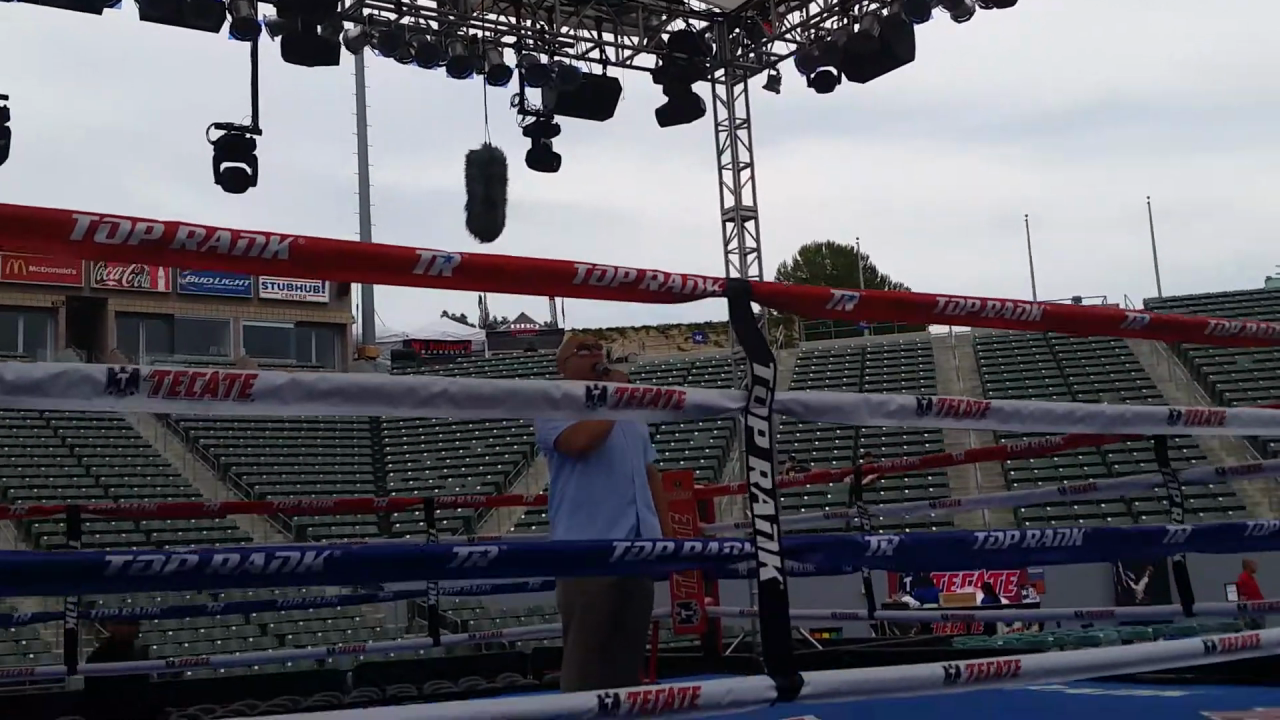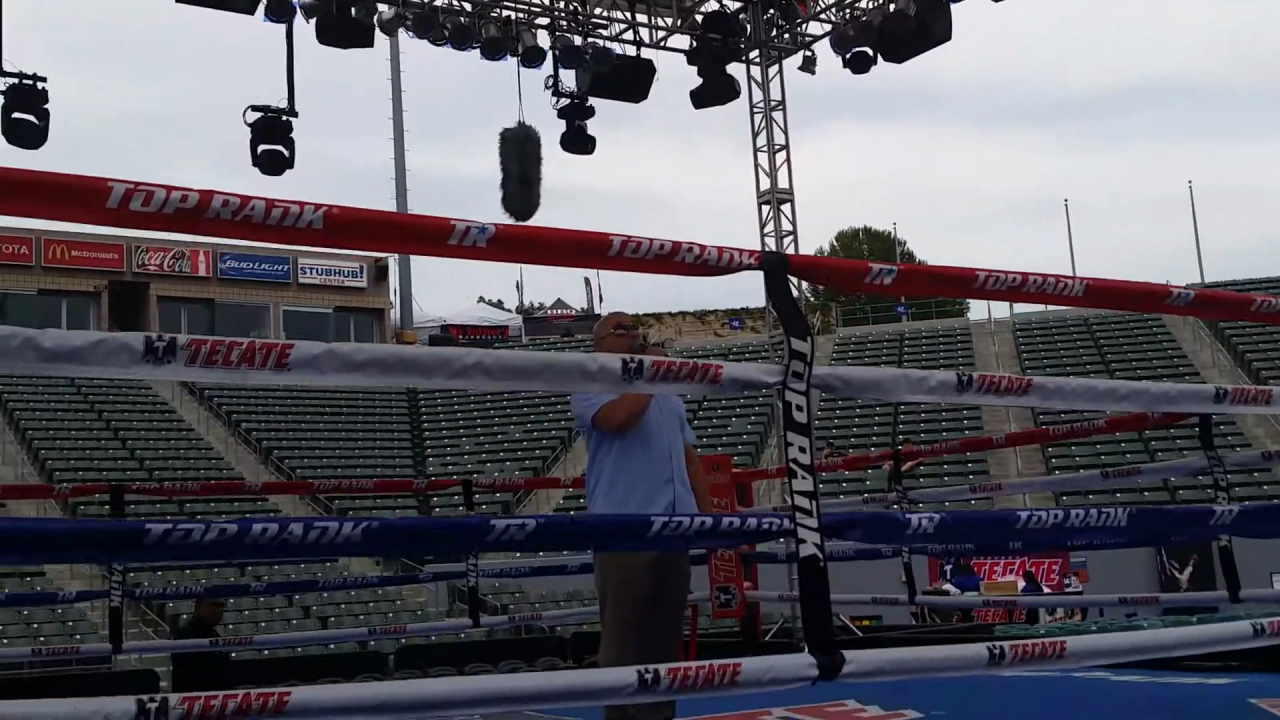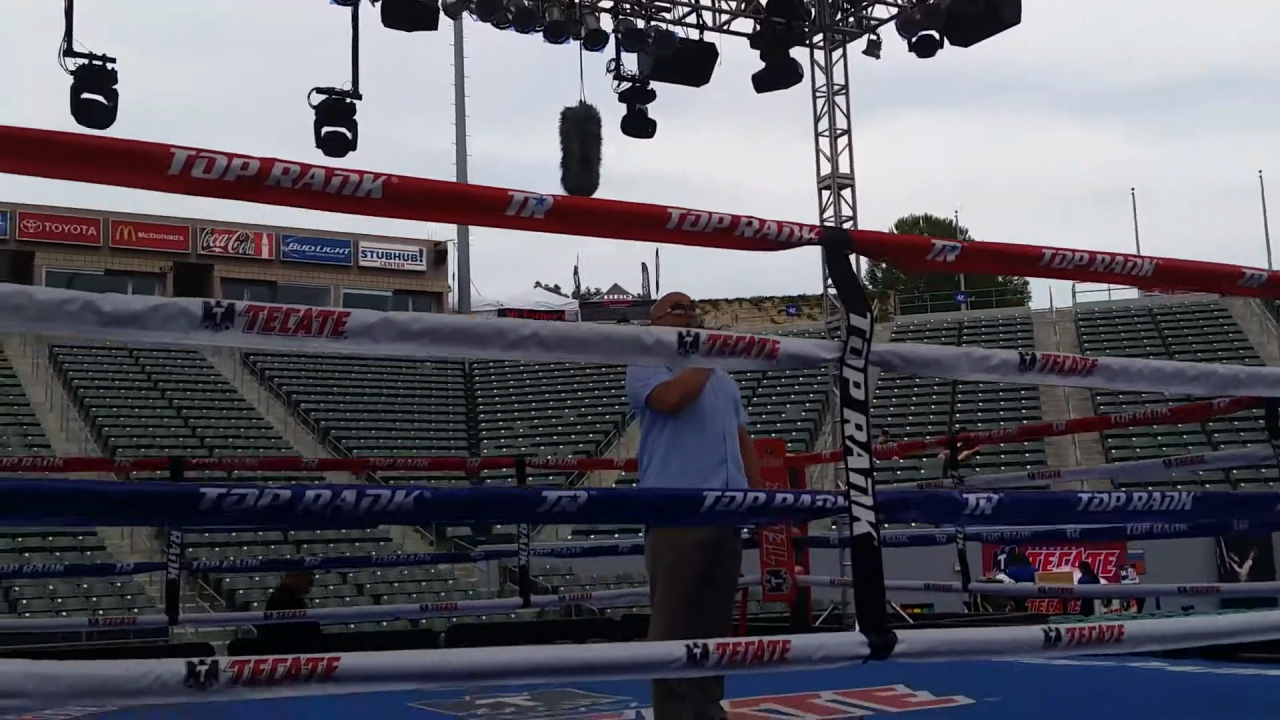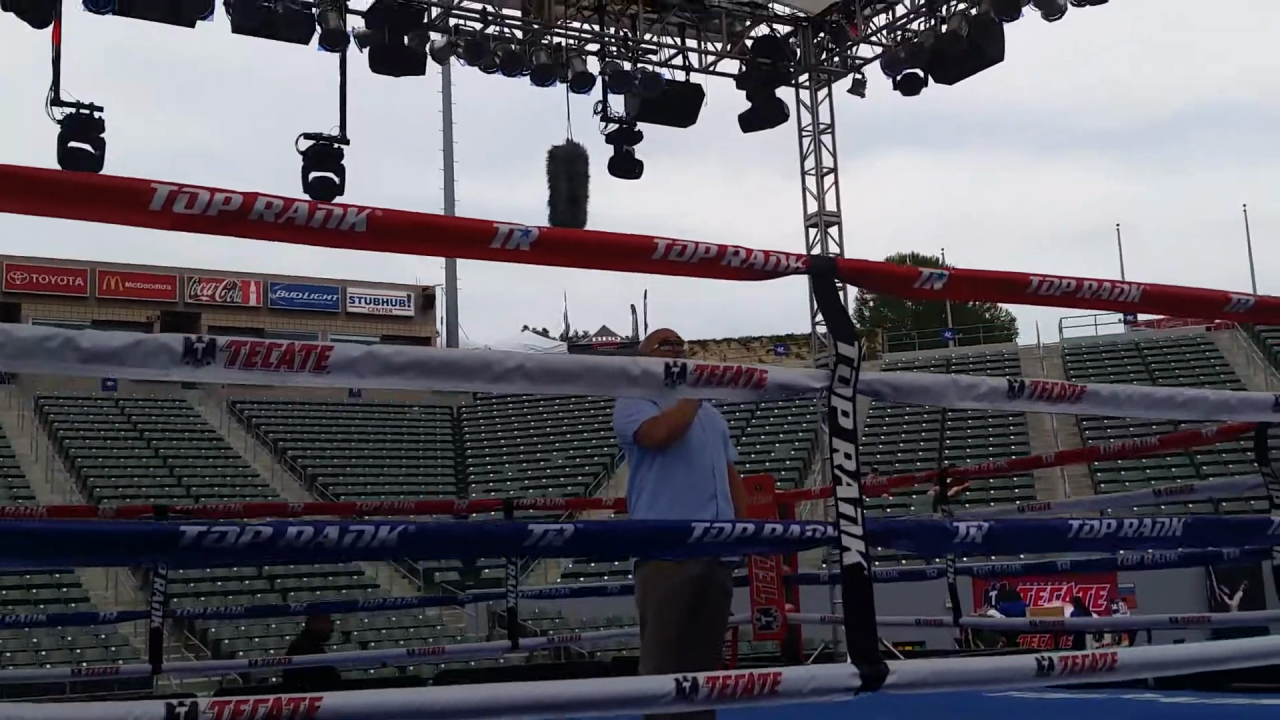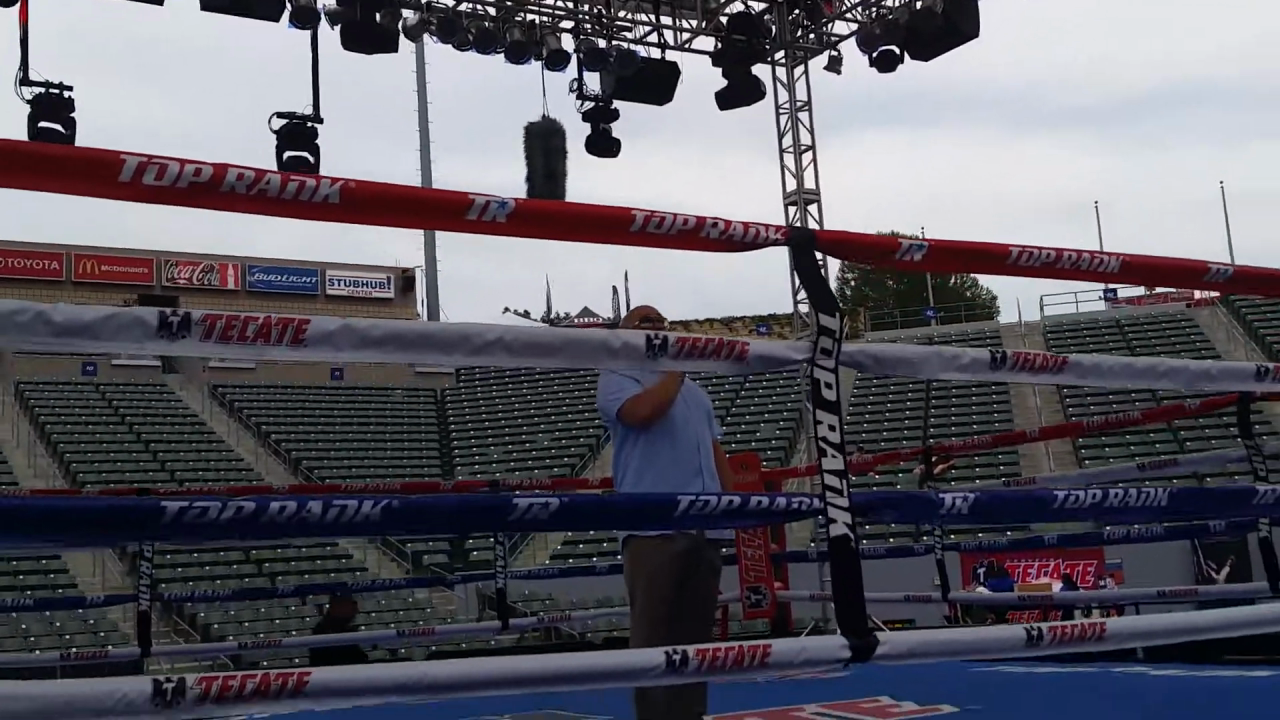
dt=0.2s
person 1, frame 1
left shoulder: (631, 414)
left elbow: (651, 477)
right elbow: (580, 440)
left wrist: (667, 535)
left knee: (629, 656)
right knee: (585, 658)
person 1, frame 2
left shoulder: (668, 395)
right shoulder: (592, 387)
left elbow: (689, 457)
right elbow: (618, 417)
left wrist: (707, 513)
left knee: (666, 636)
right knee: (623, 636)
person 1, frame 3
left shoulder: (723, 377)
right shoulder: (647, 366)
left elbow: (742, 439)
right elbow: (672, 397)
left knee: (716, 619)
right knee: (673, 619)
person 1, frame 4
left shoulder: (712, 414)
right shoulder: (635, 403)
left elbow: (731, 476)
right elbow: (660, 433)
right wrist: (694, 392)
right hip: (666, 551)
left knee: (706, 656)
right knee: (664, 656)
person 1, frame 5
left shoulder: (695, 389)
right shoulder: (618, 380)
left elbow: (715, 451)
right elbow: (643, 410)
right wrist: (676, 367)
left hip: (705, 528)
right hip: (653, 528)
left knee: (696, 634)
right knee: (653, 635)
